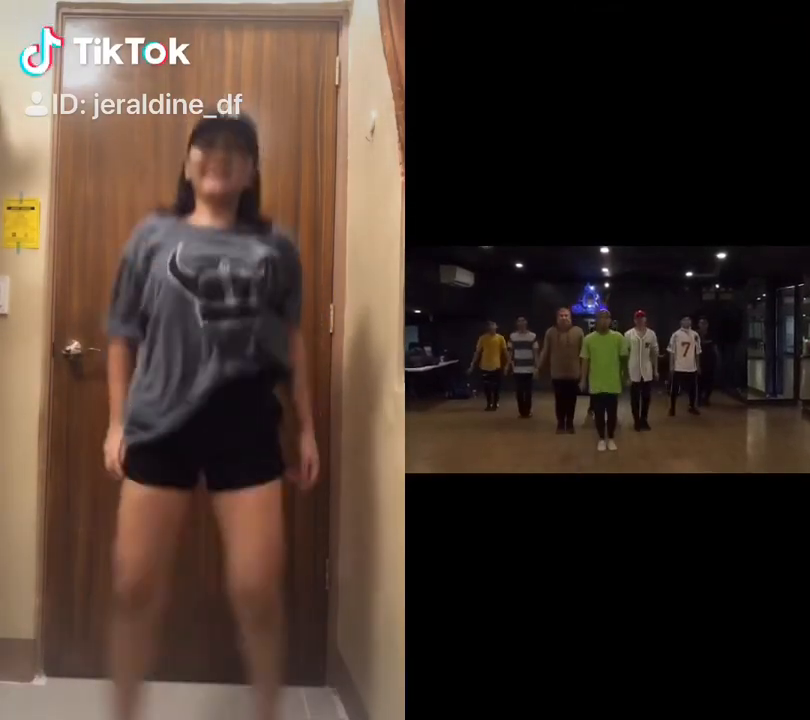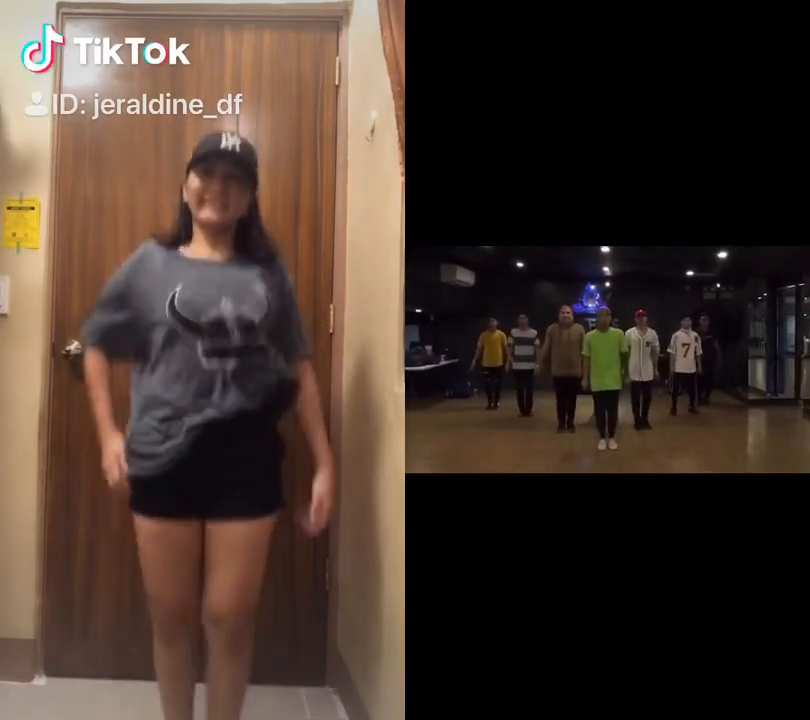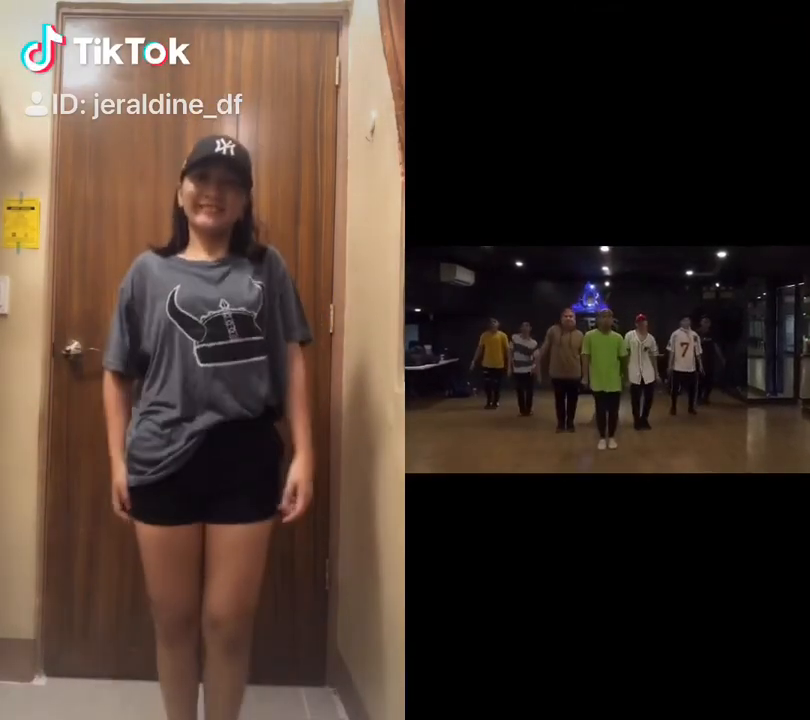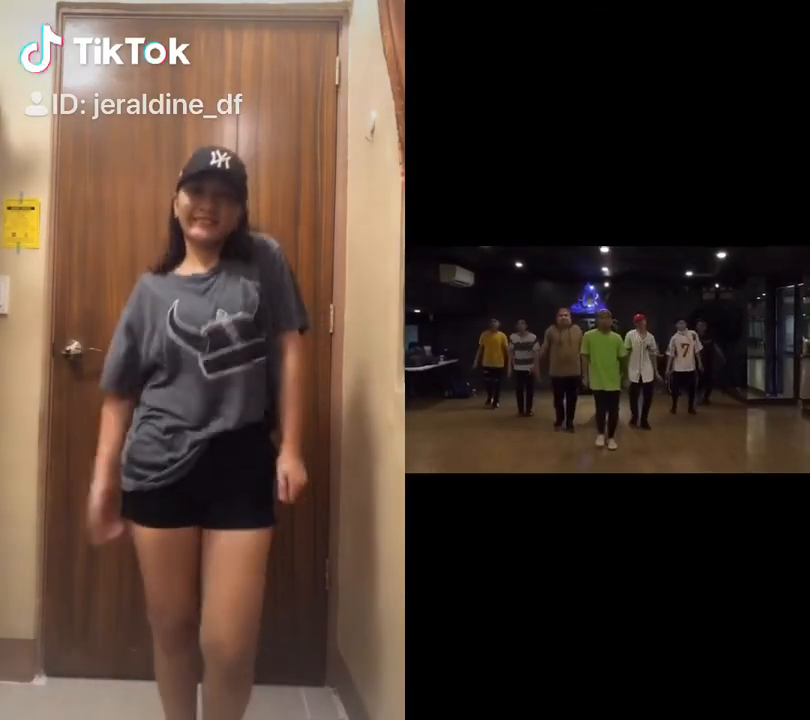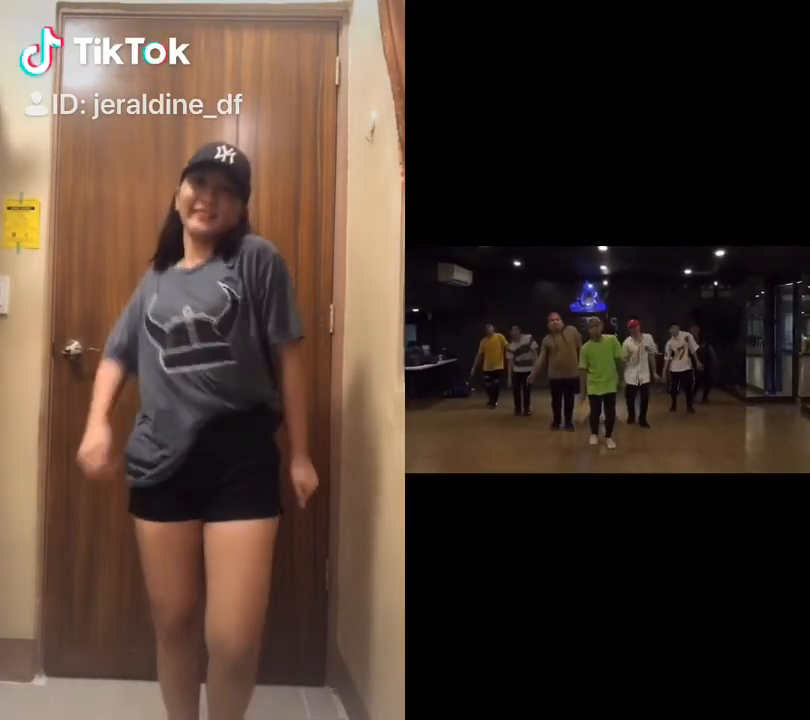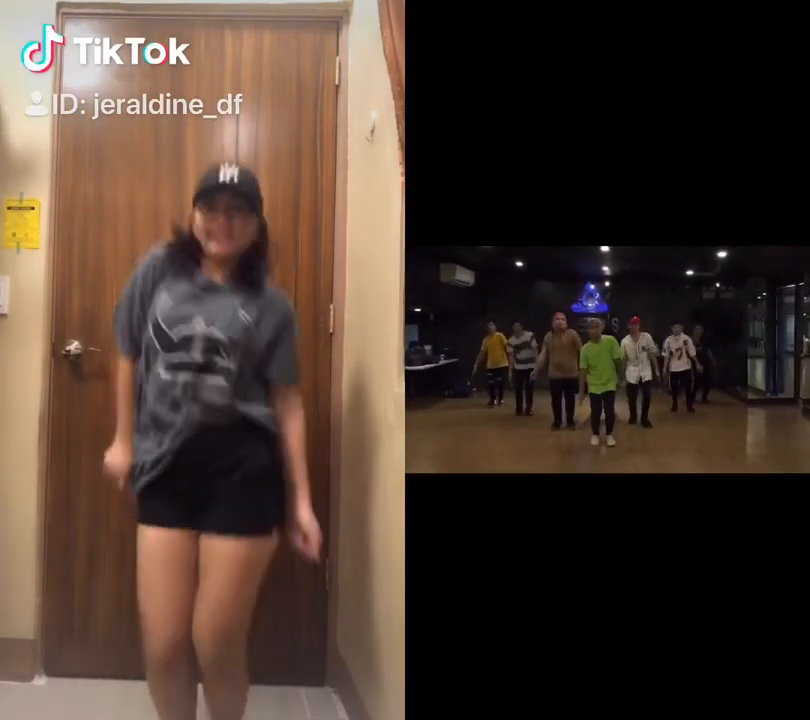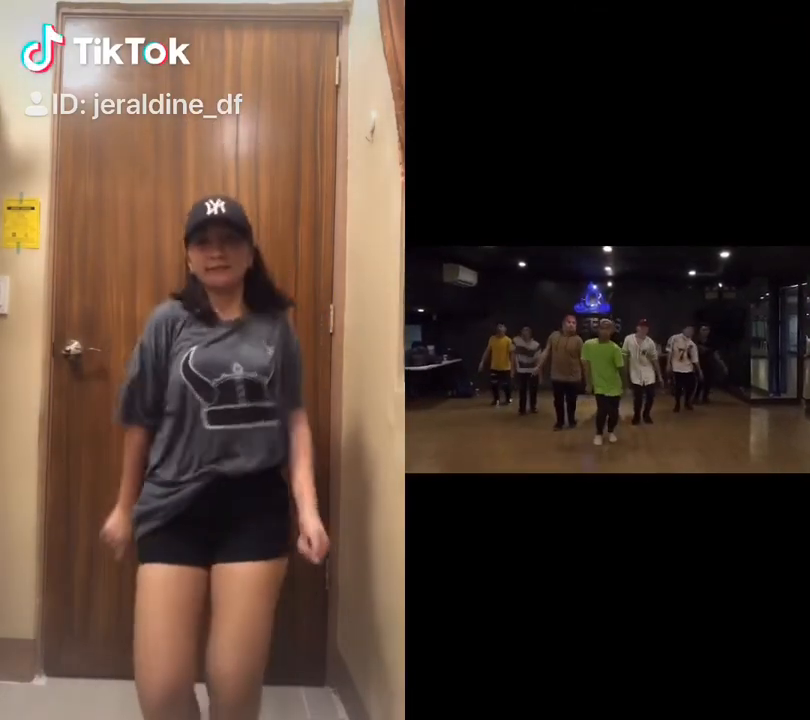
dt=0.2s
person 1, frame 1
left shoulder: (275, 245)
right shoulder: (154, 236)
left elbow: (291, 339)
right elbow: (122, 333)
left wrist: (308, 427)
right wrist: (116, 421)
left hip: (246, 425)
right hip: (161, 426)
left knee: (257, 591)
right knee: (134, 588)
person 1, frame 2
left shoulder: (270, 273)
right shoulder: (150, 264)
left elbow: (300, 372)
right elbow: (98, 348)
left wrist: (324, 465)
right wrist: (108, 435)
left hip: (246, 457)
right hip: (163, 458)
left knee: (230, 618)
right knee: (171, 618)
person 1, frame 3
left shoulder: (266, 267)
right shoulder: (149, 271)
left elbow: (292, 362)
right elbow: (117, 374)
left wrist: (304, 456)
right wrist: (118, 461)
left hip: (245, 459)
right hip: (163, 462)
left knee: (229, 621)
right knee: (174, 621)
person 1, frame 4
left shoulder: (264, 262)
right shoulder: (152, 289)
left elbow: (291, 352)
right elbow: (119, 388)
left wrist: (291, 449)
right wrist: (103, 480)
left hip: (242, 468)
right hip: (159, 471)
left knee: (230, 644)
right knee: (172, 627)
person 1, frame 5
left shoulder: (257, 260)
right shoulder: (156, 279)
left elbow: (285, 358)
right elbow: (118, 353)
left wrist: (299, 454)
right wrist: (96, 423)
left hip: (239, 459)
right hip: (161, 461)
left knee: (234, 639)
right knee: (172, 623)
person 1, frame 6
left shoulder: (269, 303)
right shoulder: (158, 269)
left elbow: (287, 402)
right elbow: (130, 356)
left wrist: (302, 501)
right wrist: (123, 438)
left hip: (243, 472)
right hip: (166, 471)
left knee: (216, 647)
right knee: (163, 649)
person 1, frame 7
left shoulder: (277, 327)
right shoulder: (169, 322)
left elbow: (296, 421)
right elbow: (139, 424)
left wrist: (310, 511)
right wrist: (123, 507)
left hip: (254, 507)
right hip: (173, 510)
